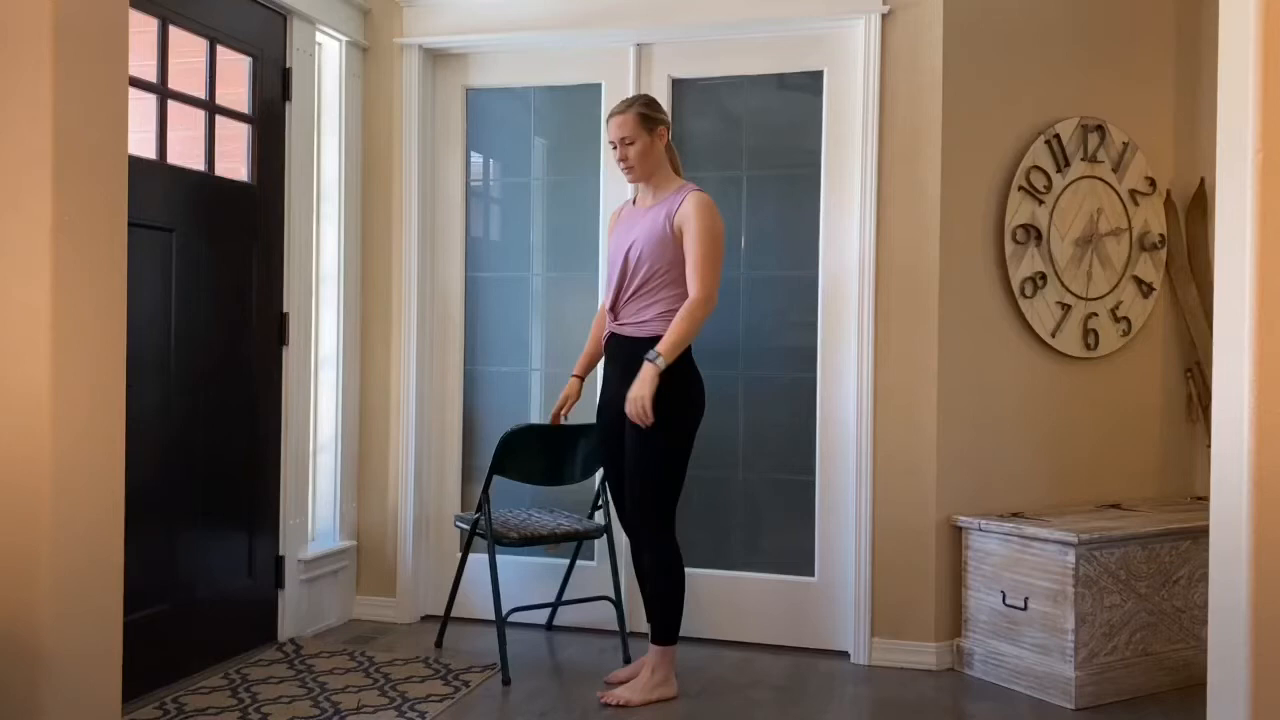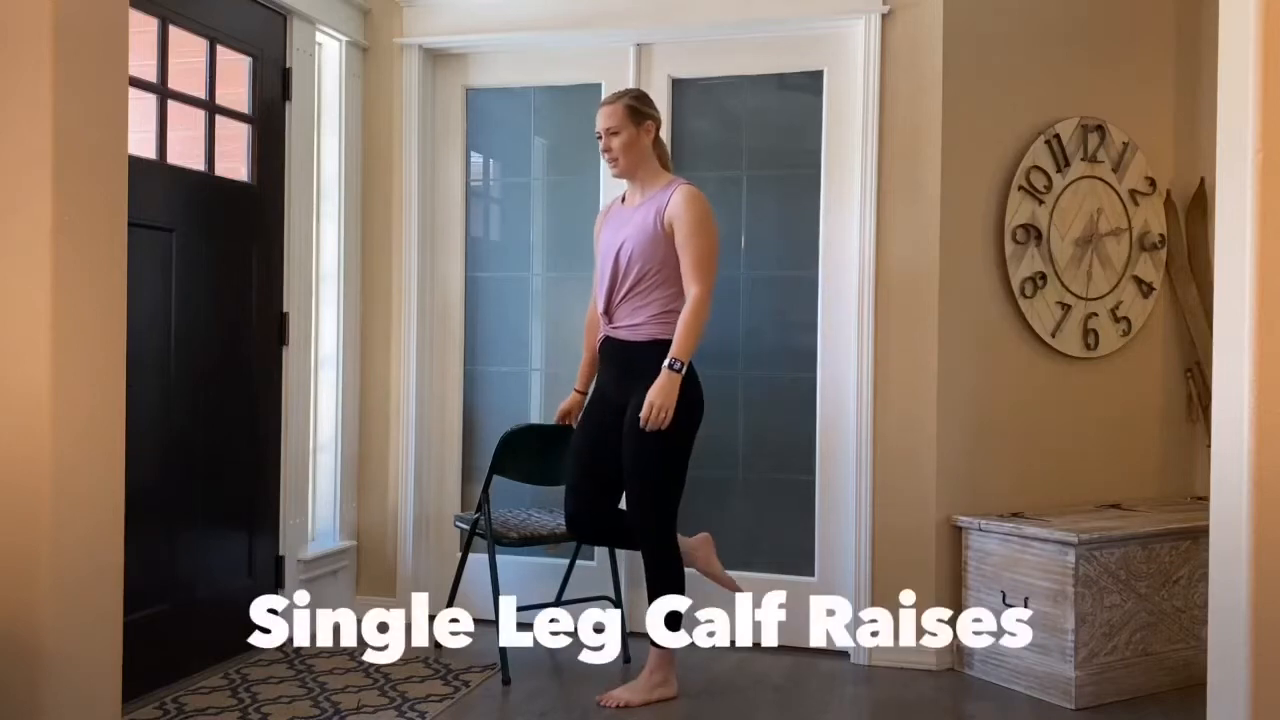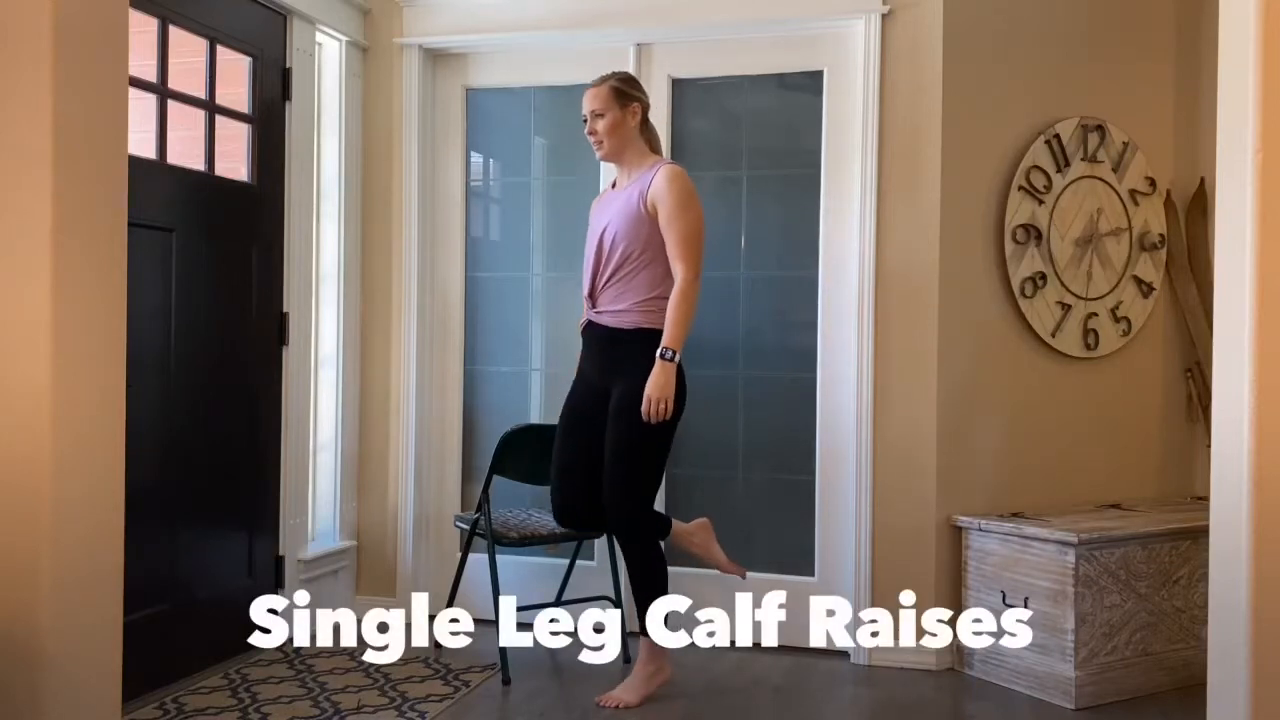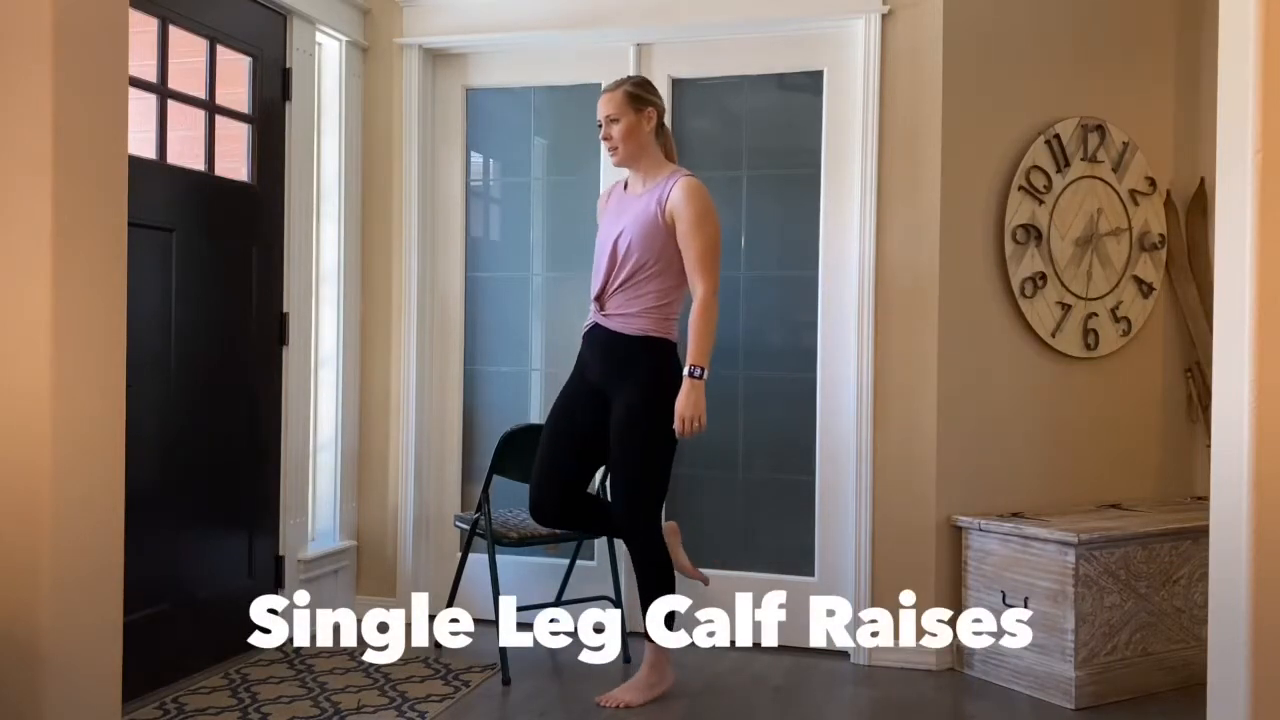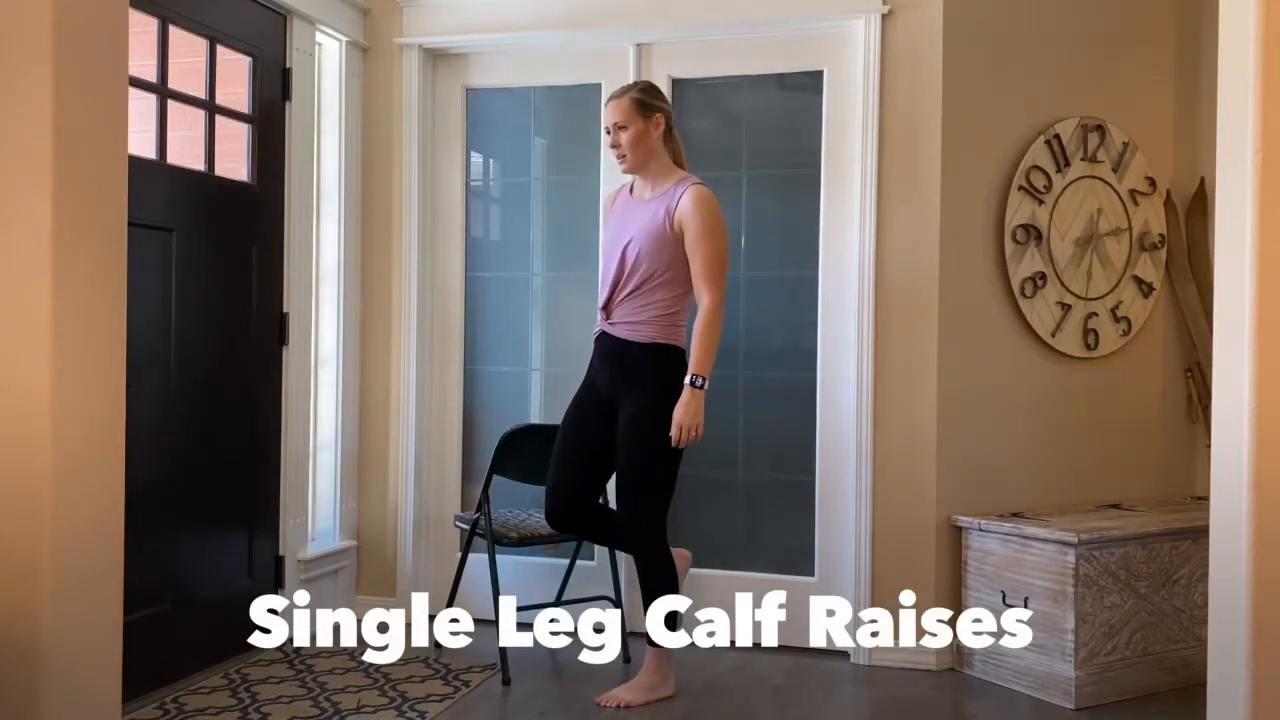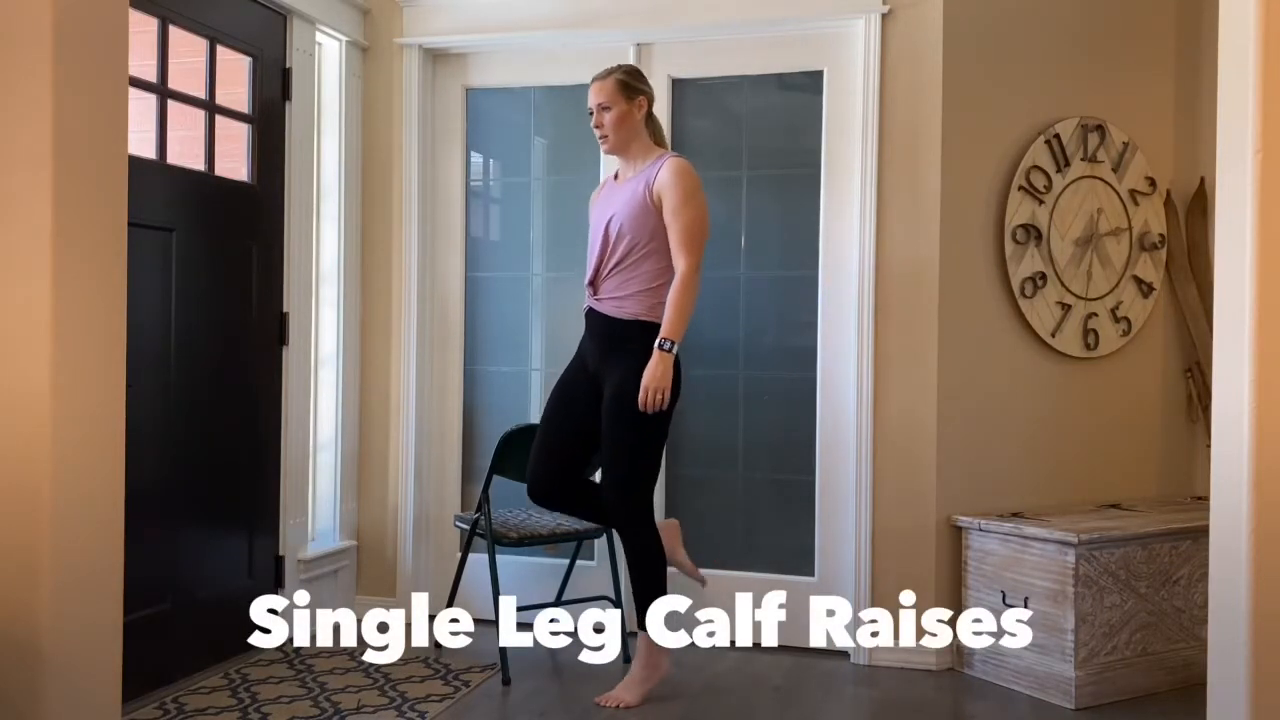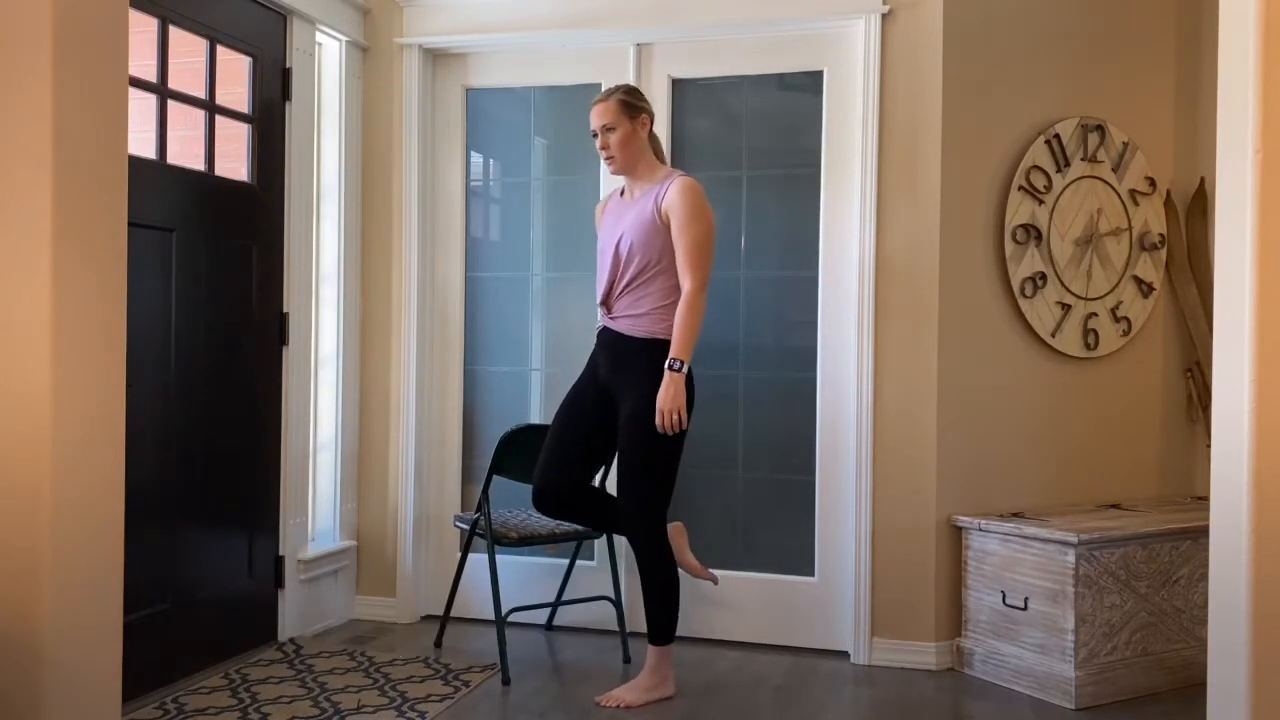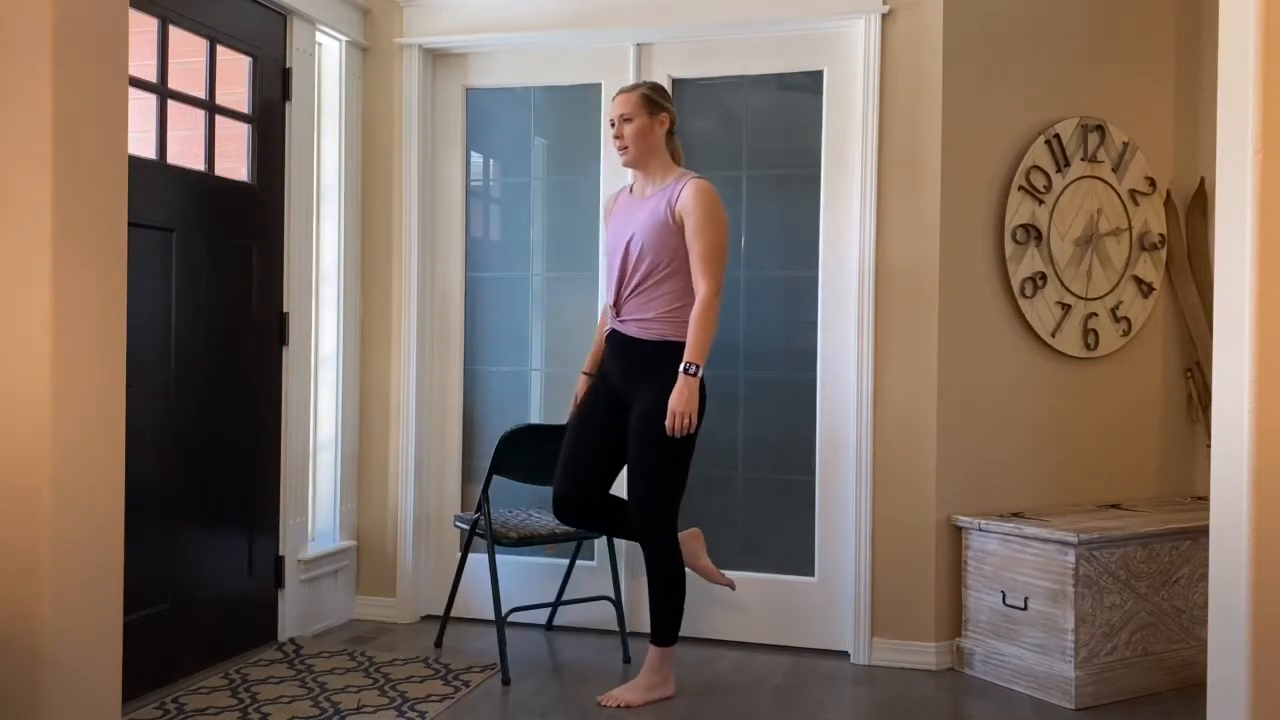
dt=0.7s
person 1, frame 1
left shoulder: (693, 207)
right shoulder: (622, 216)
left elbow: (700, 297)
left wrist: (653, 369)
right wrist: (579, 375)
left hip: (666, 375)
right hip: (621, 372)
left knee: (651, 520)
right knee: (633, 518)
left ankle: (662, 671)
right ankle: (655, 652)
person 1, frame 2
left shoulder: (682, 201)
right shoulder: (609, 215)
left elbow: (698, 296)
left wrist: (672, 375)
right wrist: (581, 387)
left hip: (658, 372)
right hip: (615, 375)
left knee: (648, 522)
right knee: (583, 513)
left ankle: (660, 673)
right ankle: (689, 549)
person 1, frame 3
left shoulder: (668, 182)
right shoulder: (603, 199)
left elbow: (685, 280)
left wrist: (666, 364)
right wrist: (588, 370)
left hip: (642, 358)
right hip: (596, 359)
left knee: (624, 511)
right knee: (571, 505)
left ankle: (651, 662)
right ankle: (683, 534)
person 1, frame 4
left shoulder: (683, 192)
right shoulder: (610, 198)
left elbow: (704, 293)
left wrist: (693, 379)
left hip: (646, 365)
right hip: (594, 358)
left knee: (635, 517)
right knee: (549, 501)
left ankle: (658, 667)
right ankle: (661, 538)
person 1, frame 5
left shoulder: (692, 201)
right shoulder: (615, 201)
left elbow: (709, 304)
left wrist: (695, 389)
left hip: (654, 372)
right hip: (604, 365)
left knee: (639, 519)
right knee: (564, 506)
left ankle: (658, 671)
right ankle: (666, 560)
person 1, frame 6
left shoulder: (672, 174)
right shoulder: (602, 190)
left elbow: (687, 271)
left wrist: (664, 353)
left hip: (639, 348)
right hip: (593, 346)
left knee: (627, 504)
right knee: (546, 481)
left ankle: (651, 657)
right ankle: (657, 537)
person 1, frame 7
left shoulder: (680, 193)
right shoulder: (608, 207)
left elbow: (693, 289)
left wrist: (675, 373)
left hip: (652, 364)
right hip: (605, 361)
left knee: (640, 518)
right knee: (553, 490)
left ankle: (659, 671)
right ankle: (664, 538)
person 1, frame 8
left shoulder: (692, 195)
right shoulder: (616, 203)
left elbow: (707, 293)
left wrist: (689, 377)
right wrist: (588, 372)
left hip: (663, 368)
right hip: (616, 366)
left knee: (649, 519)
right knee: (572, 501)
left ankle: (659, 672)
right ankle: (681, 545)
